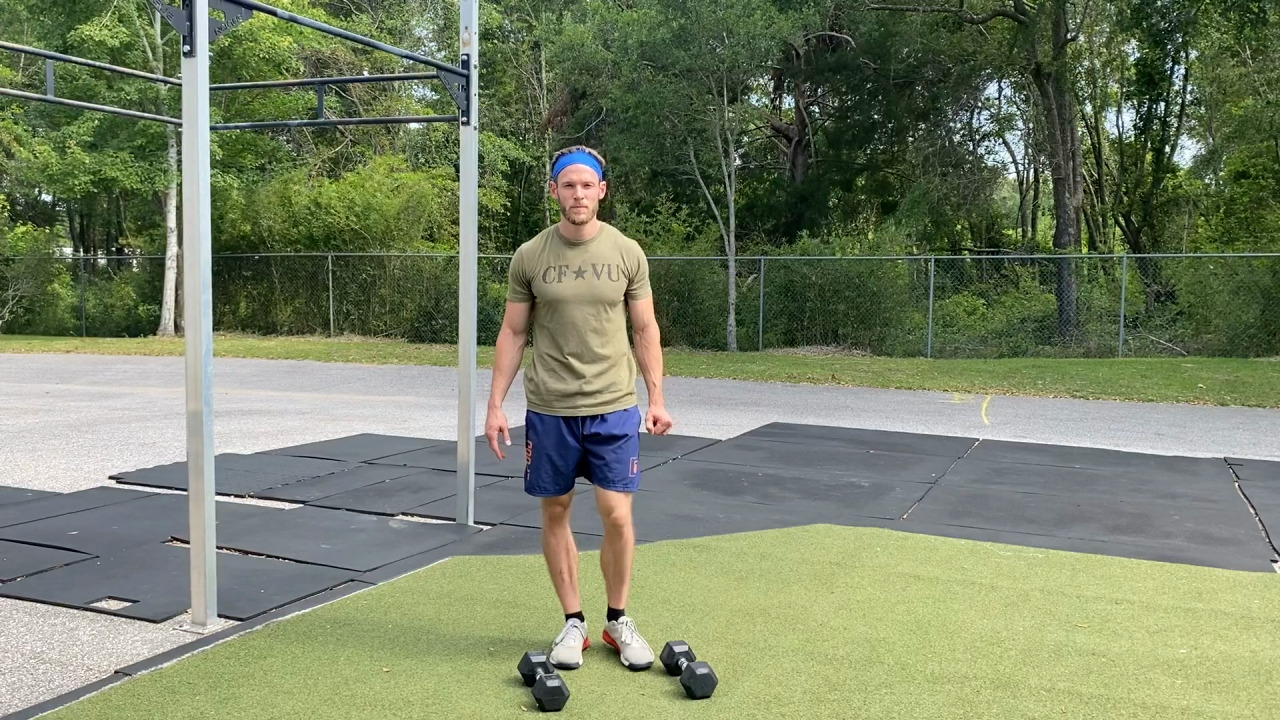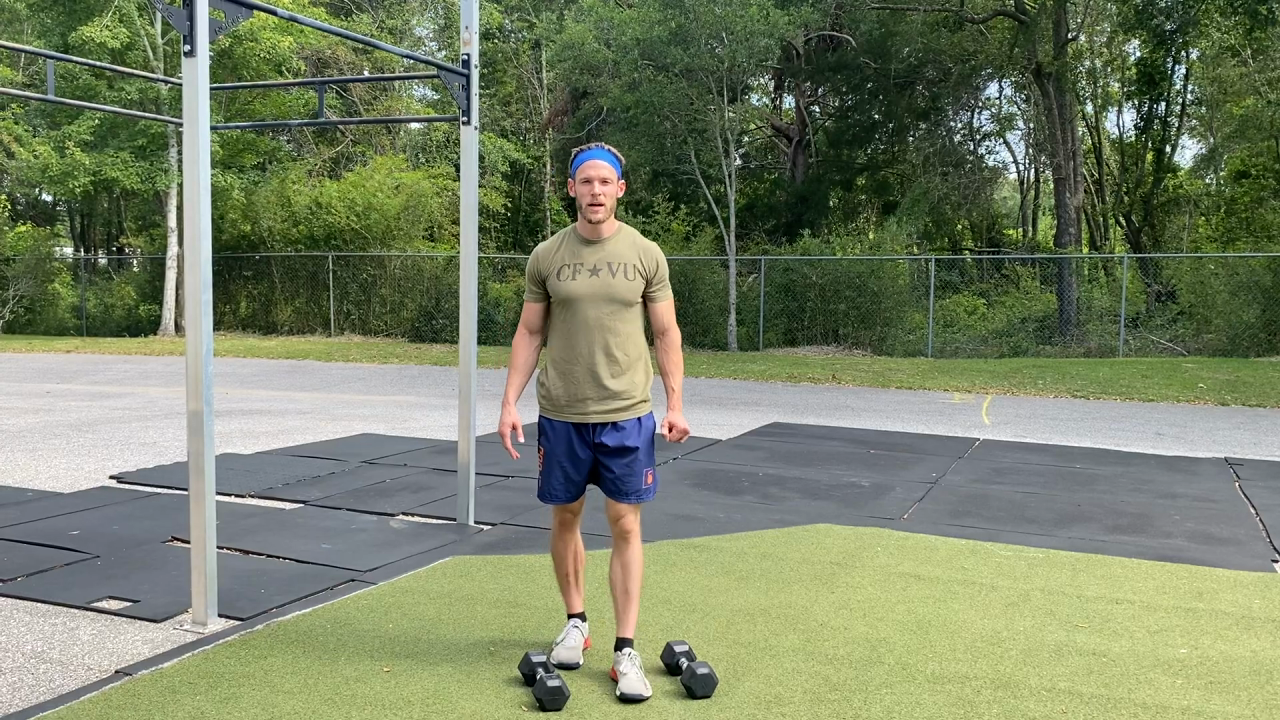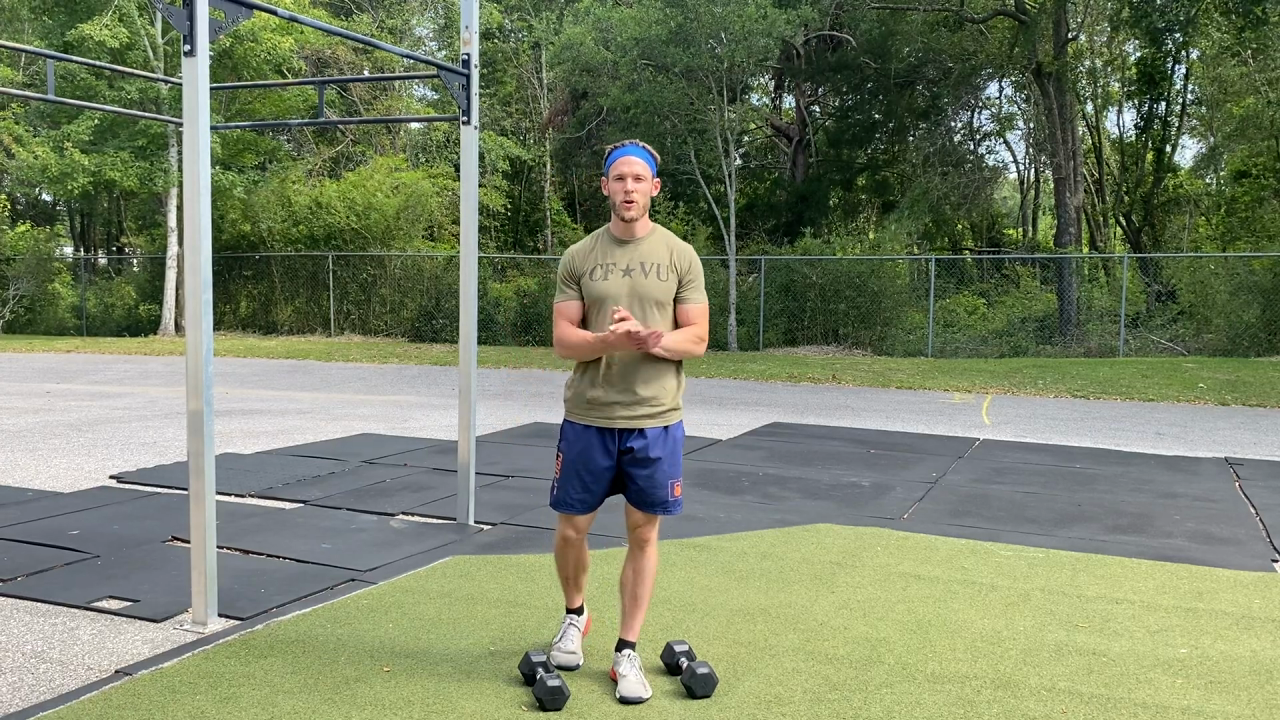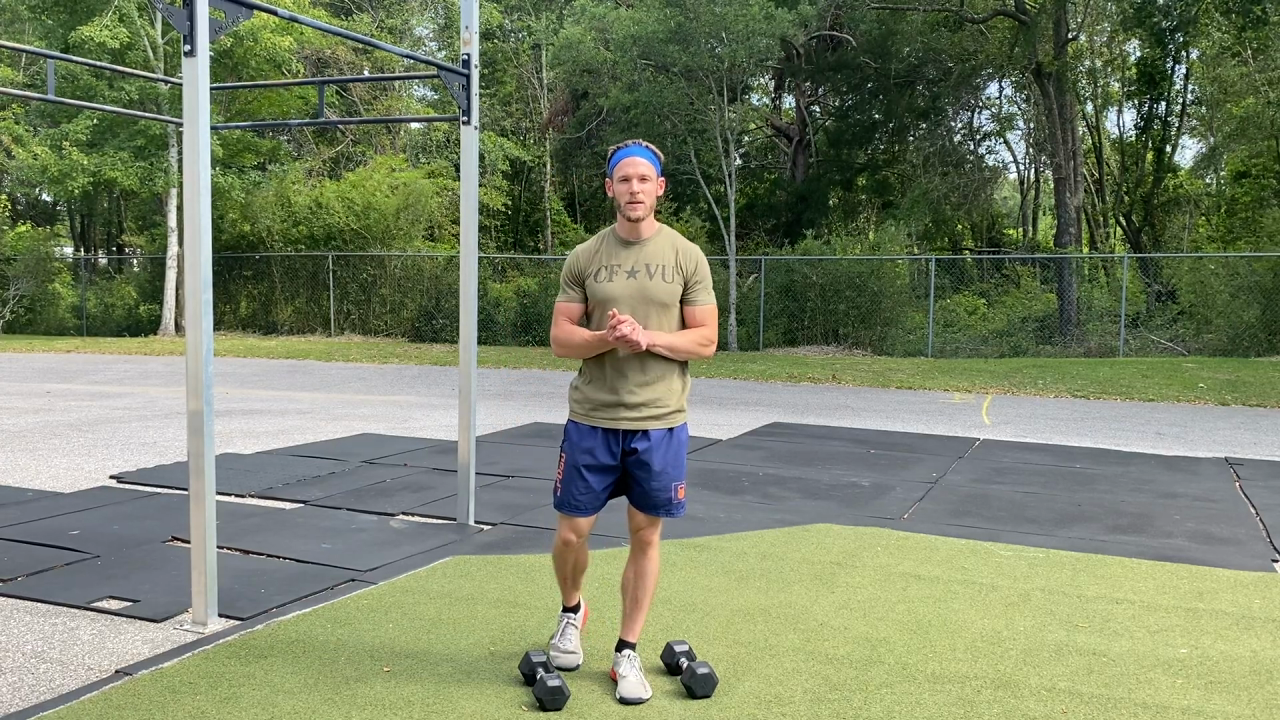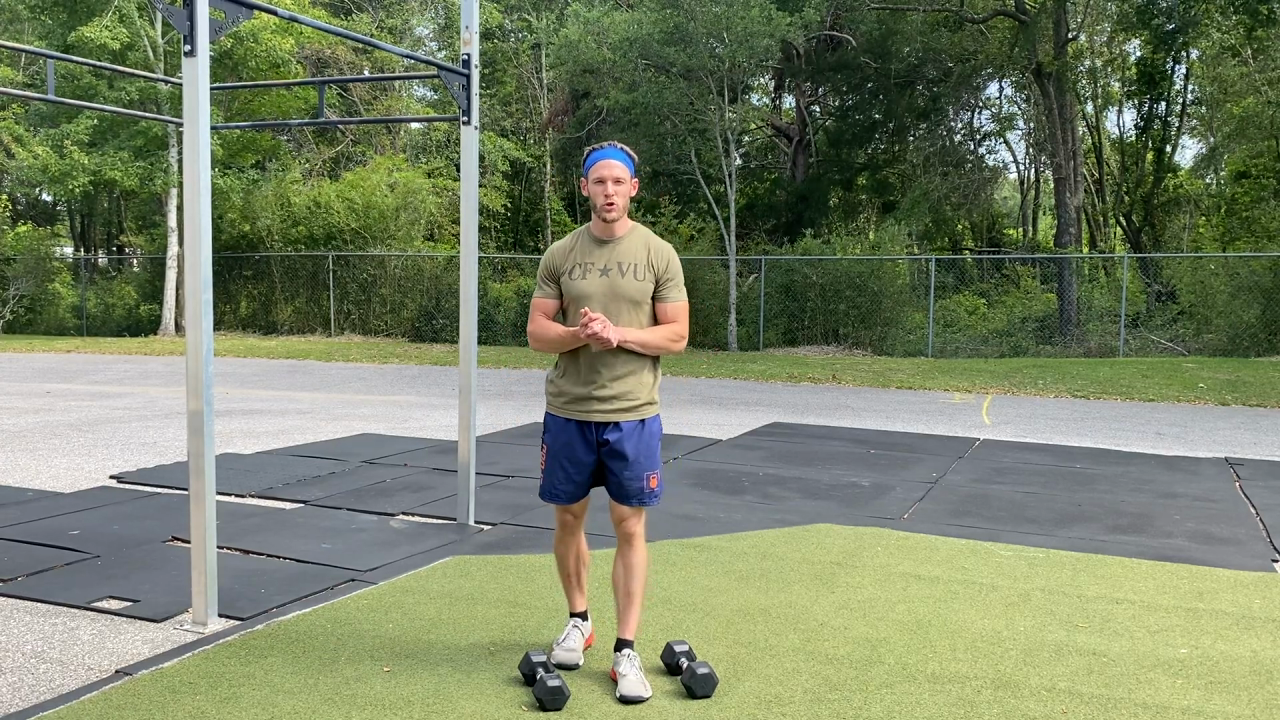
dt=0.7s
person 1, frame 1
left shoulder: (627, 253)
right shoulder: (529, 257)
left elbow: (645, 329)
right elbow: (513, 333)
left wrist: (657, 399)
right wrist: (495, 404)
left hip: (613, 406)
right hip: (550, 409)
left knee: (617, 516)
right knee: (556, 513)
left ankle: (618, 619)
right ankle: (574, 623)
person 1, frame 2
left shoulder: (645, 253)
right shoulder: (546, 255)
left elbow: (666, 332)
right elbow: (530, 333)
left wrist: (675, 404)
right wrist: (509, 402)
left hip: (628, 414)
right hip: (561, 413)
left knee: (624, 526)
right knee: (565, 518)
left ankle: (625, 650)
right ankle: (575, 622)
person 1, frame 3
left shoulder: (680, 255)
right shoulder: (578, 256)
left elbow: (697, 340)
right elbow: (562, 333)
left wrist: (649, 339)
right wrist: (605, 342)
left hip: (656, 420)
right hip: (588, 418)
left knee: (643, 533)
right knee: (571, 528)
left ankle: (627, 652)
right ankle: (575, 614)
person 1, frame 4
left shoulder: (687, 256)
right shoulder: (584, 257)
left elbow: (706, 341)
right elbow: (560, 339)
left wrist: (647, 338)
right wrist: (607, 337)
left hip: (659, 423)
right hip: (592, 420)
left knee: (644, 537)
right knee: (571, 533)
left ankle: (627, 653)
right ankle: (571, 611)
person 1, frame 5
left shoulder: (658, 253)
right shoulder: (560, 254)
left elbow: (677, 335)
right elbow: (537, 332)
left wrist: (619, 334)
right wrist: (579, 334)
left hip: (633, 414)
right hip: (568, 411)
left knee: (629, 527)
right knee: (568, 519)
left ankle: (626, 650)
right ankle: (579, 619)
